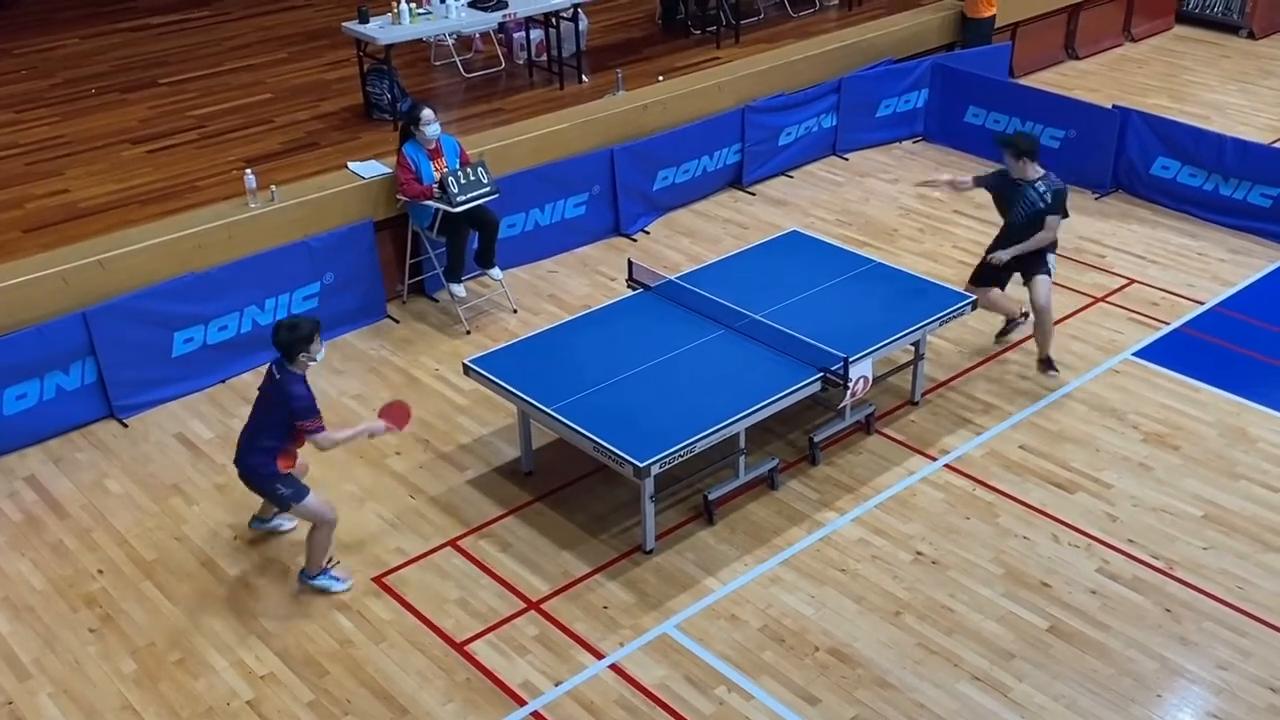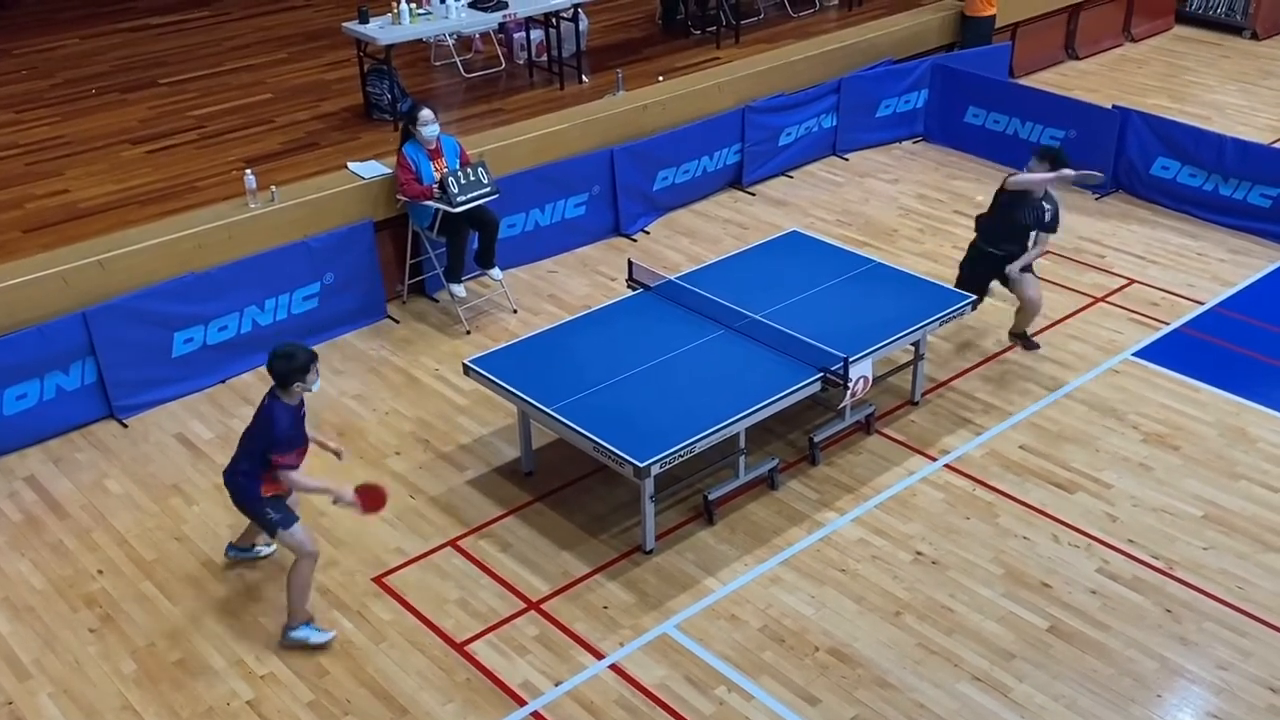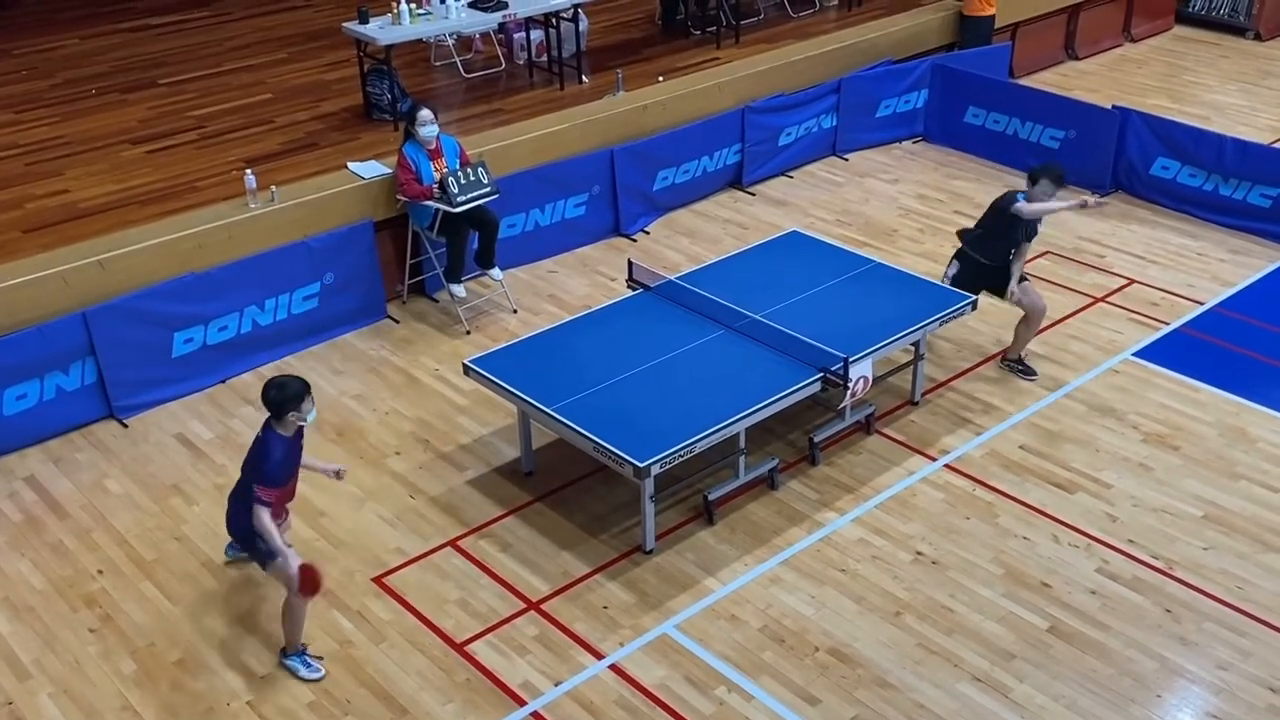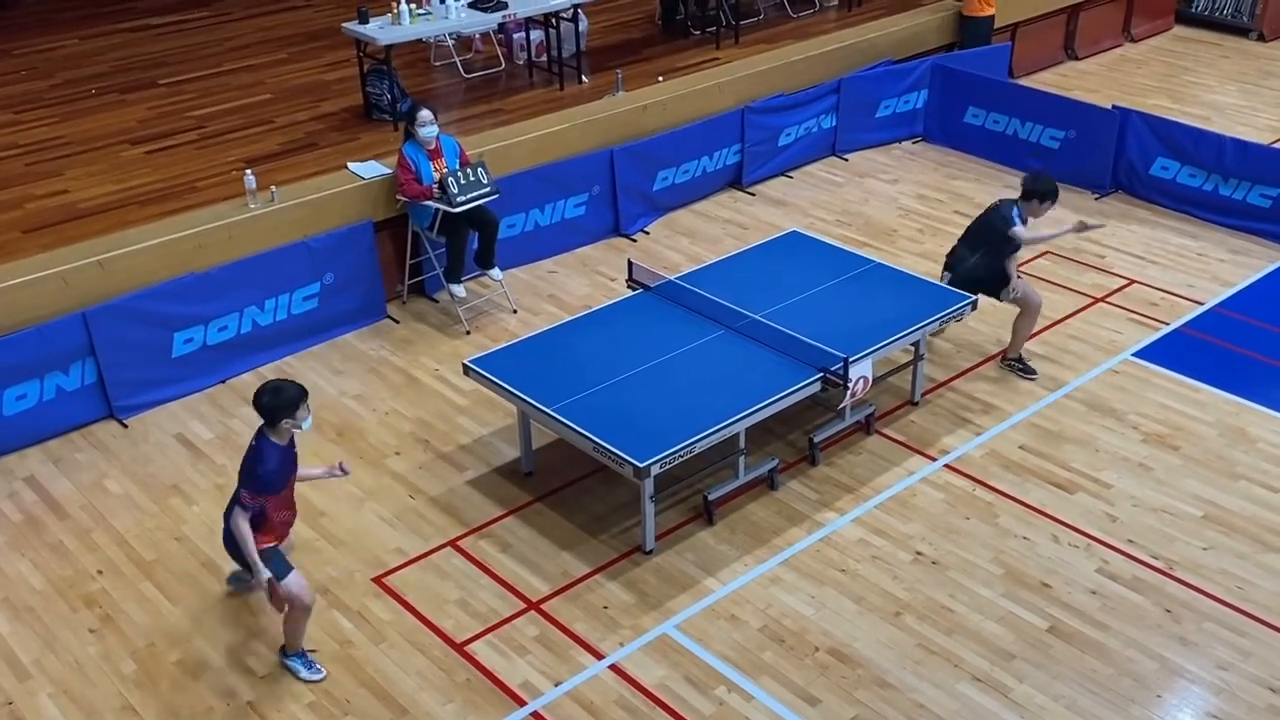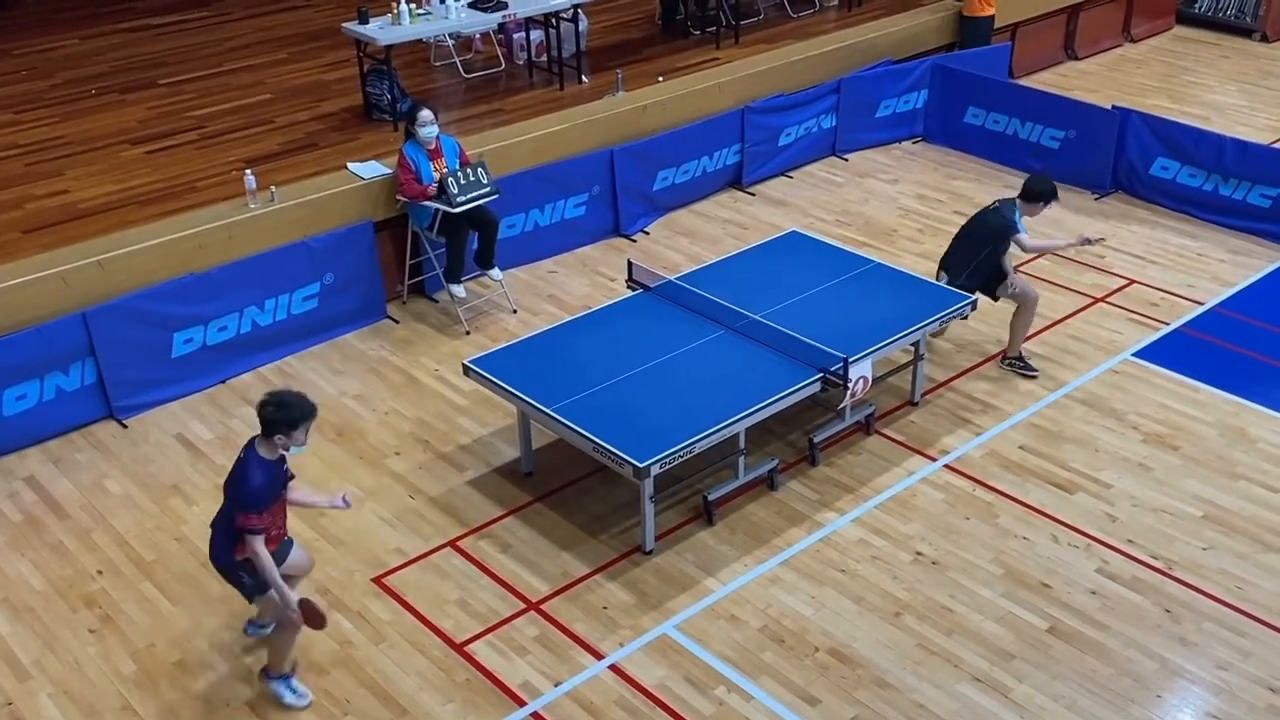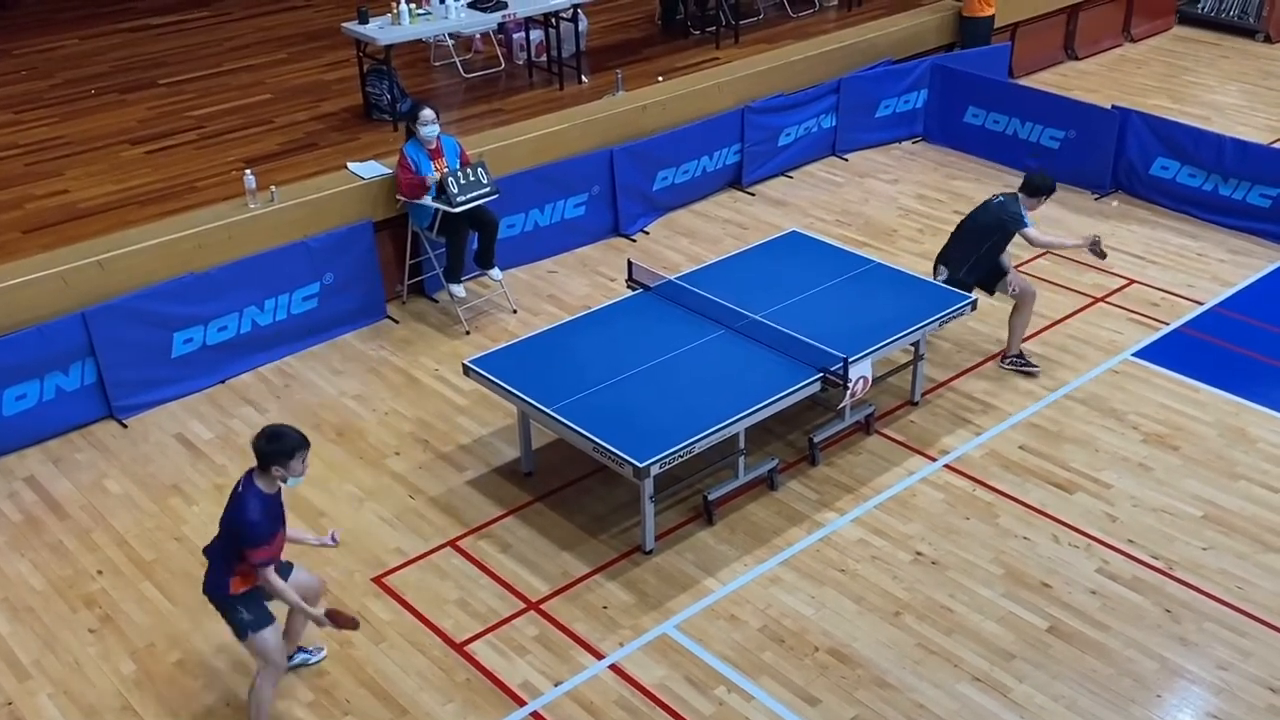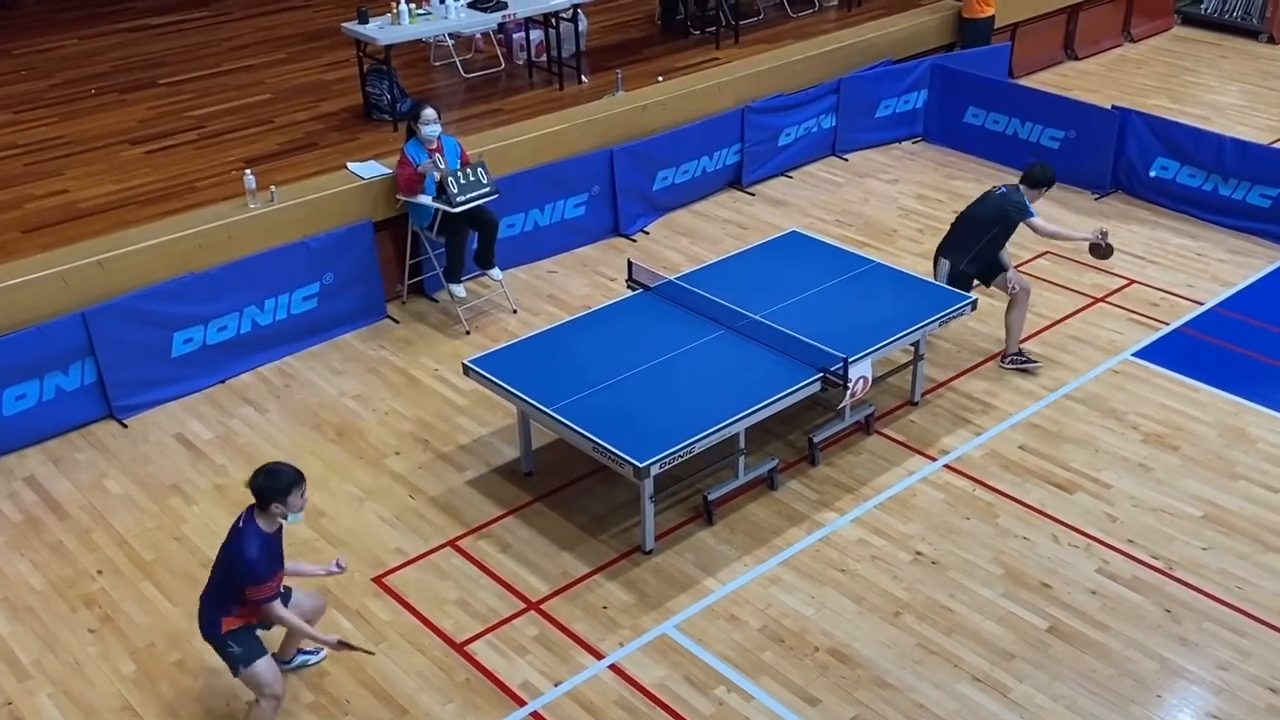
dt=0.1s
person 1, frame 1
left shoulder: (278, 368)
right shoulder: (298, 395)
right elbow: (323, 442)
right wrist: (366, 428)
left hip: (250, 453)
right hip: (262, 468)
left knee: (298, 470)
right knee: (327, 517)
left ankle: (264, 518)
right ankle: (314, 574)
person 1, frame 2
left shoulder: (283, 396)
right shoulder: (283, 425)
right elbow: (290, 479)
left wrist: (321, 442)
right wrist: (337, 491)
left hip: (245, 474)
right hip: (252, 489)
left knee: (287, 501)
right knee: (309, 551)
left ankle: (241, 547)
right ankle: (297, 626)
person 1, frame 3
left shoulder: (283, 428)
right shoulder: (274, 459)
right elbow: (261, 514)
left wrist: (324, 468)
right wrist: (285, 556)
right hip: (249, 522)
left knee: (280, 528)
right knee: (300, 585)
left ankle: (239, 549)
right ankle: (293, 652)
person 1, frame 4
left shoulder: (279, 438)
right shoulder: (266, 467)
right elbow: (238, 520)
left wrist: (327, 472)
right wrist: (259, 568)
left hip: (270, 527)
right hip: (251, 540)
right knee: (303, 600)
left ankle: (242, 578)
right ankle: (293, 653)
person 1, frame 5
left shoulder: (269, 452)
right shoulder: (254, 482)
left elbow: (285, 492)
right elbow: (255, 546)
left wrist: (329, 501)
right wrist: (283, 594)
left hip: (266, 539)
right hip: (236, 554)
left knee: (302, 565)
right knee: (292, 617)
left ankle: (262, 622)
right ankle: (277, 674)
person 1, frame 6
left shoulder: (261, 481)
right shoulder: (253, 517)
left elbow: (276, 532)
right elbow: (268, 577)
left wrist: (318, 540)
right wrist: (311, 614)
left hip: (251, 570)
right hip: (232, 587)
left knee: (315, 587)
right knee: (275, 662)
left ankle: (291, 651)
person 1, frame 7
left shoulder: (263, 519)
right shoulder: (253, 556)
left elbow: (275, 568)
right elbow: (274, 611)
left wrist: (322, 570)
right wrist: (320, 637)
left hip: (251, 601)
right hip: (226, 622)
left knee: (315, 605)
right knee: (273, 692)
left ankle: (284, 658)
person 2, frame 1
left shoulder: (1055, 189)
right shoulder: (1005, 178)
left elbow: (1049, 234)
right elbow: (966, 184)
left wrist: (1012, 251)
right wrist: (947, 181)
left hip: (1037, 250)
right hip: (1006, 245)
left knee: (1041, 304)
right knee: (976, 296)
left ankle: (1045, 357)
right ankle: (1016, 314)
person 2, frame 2
left shoulder: (1050, 207)
right shoulder: (1015, 182)
left elbow: (1041, 246)
right elbow: (1015, 182)
left wrist: (1019, 264)
right wrist: (1057, 175)
left hip: (1014, 257)
right hip: (984, 250)
left knee: (1033, 301)
left ankle: (1019, 331)
person 2, frame 3
left shoulder: (1034, 217)
right shoulder: (1014, 200)
left elbow: (1020, 254)
right elbow: (1027, 211)
left wrist: (1014, 280)
right wrist: (1073, 204)
left hip: (1000, 266)
right hip: (971, 261)
left knee: (1038, 307)
left ankle: (1012, 356)
person 2, frame 4
left shoulder: (1017, 215)
right shoulder: (1006, 212)
left elbow: (1010, 254)
right elbow: (1025, 238)
left wrist: (1013, 278)
right wrist: (1069, 229)
left hip: (989, 270)
right hip: (960, 270)
left knee: (1033, 302)
left ankle: (1011, 357)
person 2, frame 5
left shoulder: (1011, 210)
right shoulder: (1007, 215)
right elbow: (1028, 246)
left wrist: (1011, 274)
right wrist: (1073, 243)
left hip: (985, 268)
right hip: (957, 271)
left knee: (1030, 296)
right knee: (936, 329)
left ankle: (1012, 356)
person 2, frame 6
left shoulder: (1008, 203)
right shoulder: (1011, 210)
left elbow: (996, 244)
right elbow: (1036, 241)
left wrist: (1010, 271)
right wrist: (1080, 243)
left hip: (980, 262)
right hip: (954, 265)
left knee: (1027, 293)
left ankle: (1011, 355)
person 2, frame 7
left shoulder: (1008, 195)
right shoulder: (1015, 201)
left elbow: (996, 237)
right elbow: (1044, 230)
left wrist: (1008, 268)
right wrist: (1087, 237)
left hip: (980, 255)
right hip: (955, 256)
left knee: (1021, 290)
left ankle: (1011, 354)
person 3, frame 1
left shoulder: (450, 142)
right shoulder: (408, 152)
right elbow: (406, 187)
right wrist: (430, 191)
right hip: (429, 209)
left knee: (491, 220)
right knee: (460, 228)
left ankle: (486, 261)
right ankle: (453, 277)
person 3, frame 2
left shoulder: (450, 142)
right shoulder: (408, 152)
left elbow: (467, 168)
right elbow: (406, 187)
right wrist: (430, 191)
right hip: (430, 209)
left knee: (490, 220)
right knee: (460, 228)
left ankle: (485, 262)
right ankle: (453, 277)
person 3, frame 3
left shoulder: (450, 142)
right shoulder: (408, 153)
left elbow: (467, 168)
right elbow: (406, 187)
right wrist: (430, 191)
right hip: (430, 209)
left knee: (490, 220)
right knee: (460, 228)
left ankle: (485, 262)
right ankle: (453, 277)
person 3, frame 4
left shoulder: (450, 143)
right shoulder: (408, 153)
right elbow: (406, 187)
right wrist: (429, 192)
right hip: (430, 209)
left knee: (490, 220)
right knee: (460, 228)
left ankle: (485, 262)
right ankle: (453, 277)
person 3, frame 5
left shoulder: (450, 143)
right shoulder: (408, 152)
right elbow: (406, 187)
right wrist: (427, 191)
right hip: (429, 209)
left knee: (490, 221)
right knee: (459, 229)
left ankle: (485, 262)
right ankle: (452, 278)
person 3, frame 6
left shoulder: (450, 143)
right shoulder: (409, 152)
right elbow: (405, 188)
right wrist: (424, 182)
right hip: (430, 209)
left knee: (490, 221)
right knee: (459, 228)
left ankle: (485, 262)
right ankle: (452, 278)
person 3, frame 7
left shoulder: (451, 143)
right shoulder: (410, 151)
right elbow: (404, 185)
right wrist: (421, 171)
right hip: (430, 209)
left knee: (490, 221)
right knee: (459, 228)
left ankle: (485, 262)
right ankle: (452, 278)
